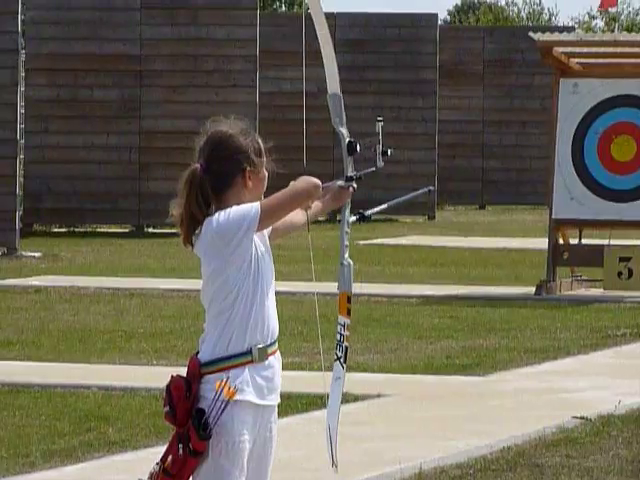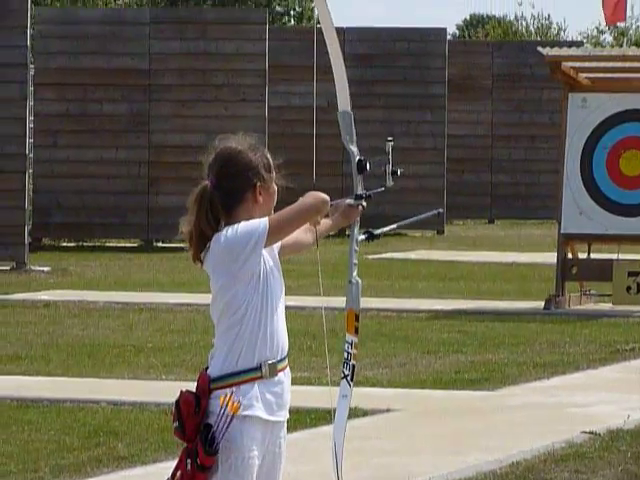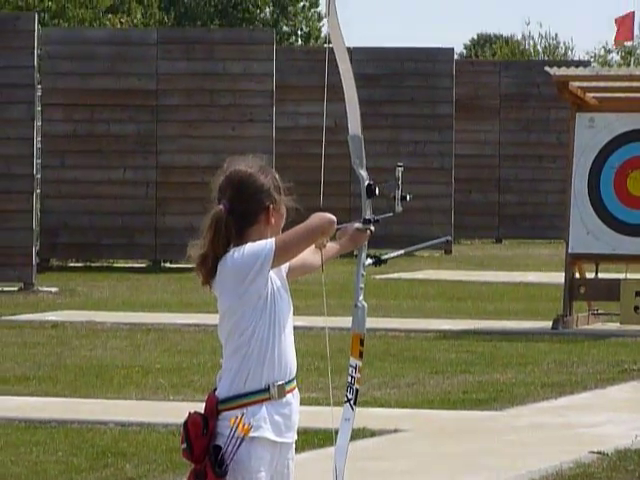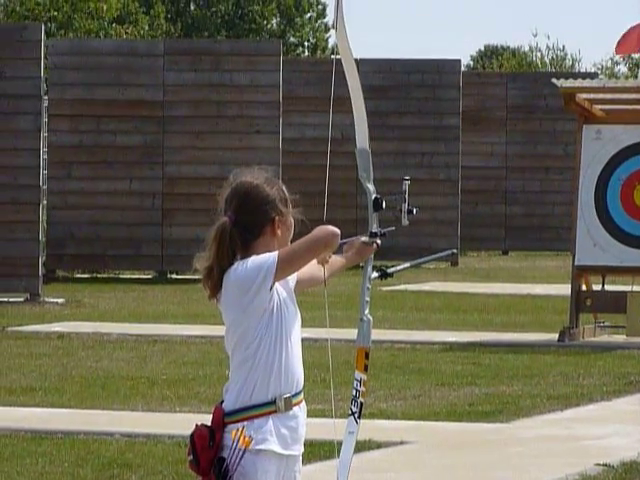
dt=0.3s
person 1, frame 1
left shoulder: (248, 225)
right shoulder: (225, 226)
left elbow: (291, 219)
right elbow: (308, 187)
left wrist: (326, 204)
right wrist: (318, 198)
left hip: (260, 377)
right hip: (230, 384)
person 1, frame 2
left shoulder: (258, 242)
right shoulder: (232, 243)
left elbow: (303, 235)
right elbow: (317, 202)
left wrist: (336, 221)
right wrist: (319, 211)
left hip: (270, 392)
right hip: (239, 400)
person 1, frame 3
left shoulder: (265, 264)
right shoulder: (241, 263)
left elbow: (308, 258)
right elbow: (324, 222)
left wrist: (343, 244)
right wrist: (322, 237)
left hip: (278, 415)
right hip: (248, 423)
person 1, frame 4
left shoulder: (274, 276)
right shoulder: (245, 276)
left elbow: (315, 270)
right elbow: (328, 234)
left wrist: (350, 257)
right wrist: (323, 250)
left hip: (285, 428)
right hip: (254, 435)
